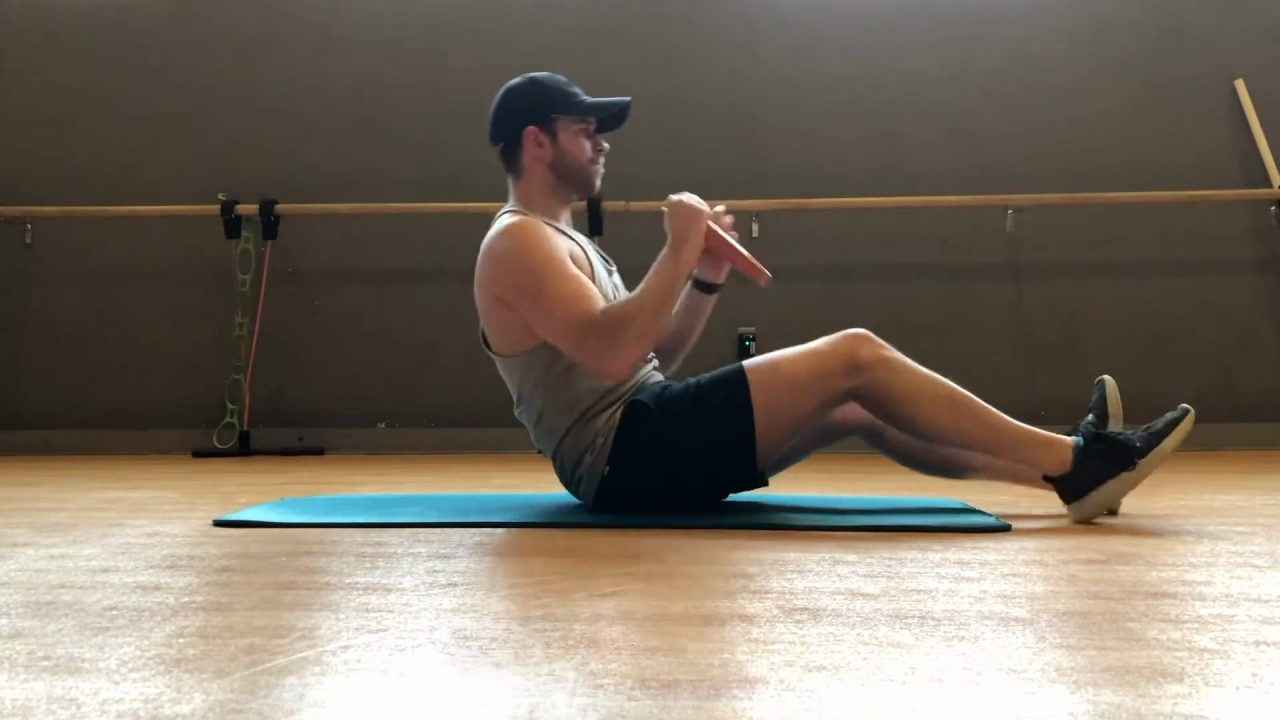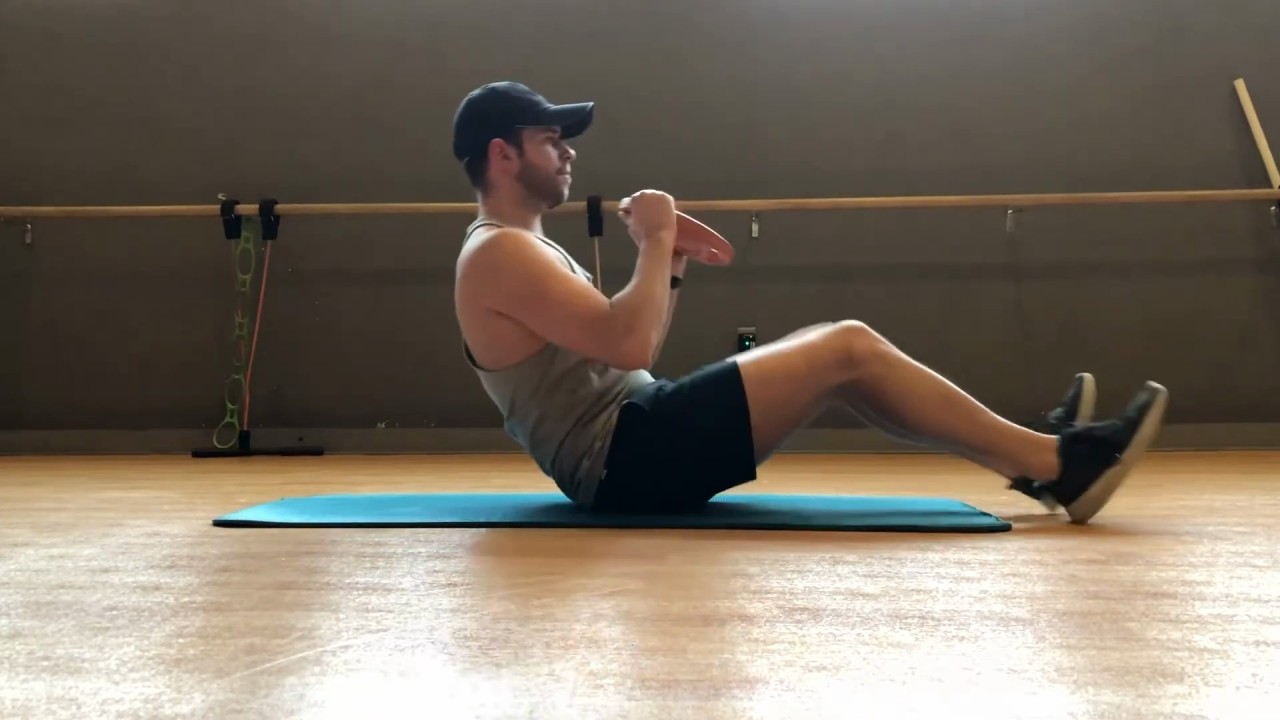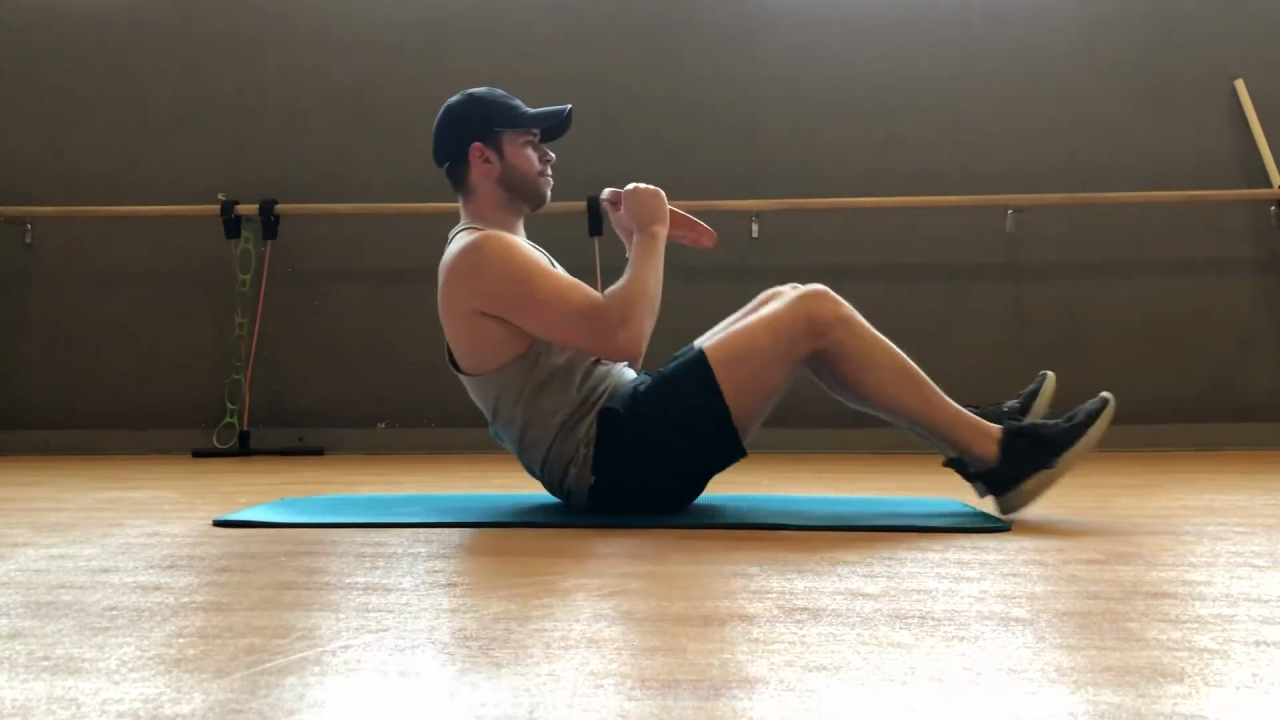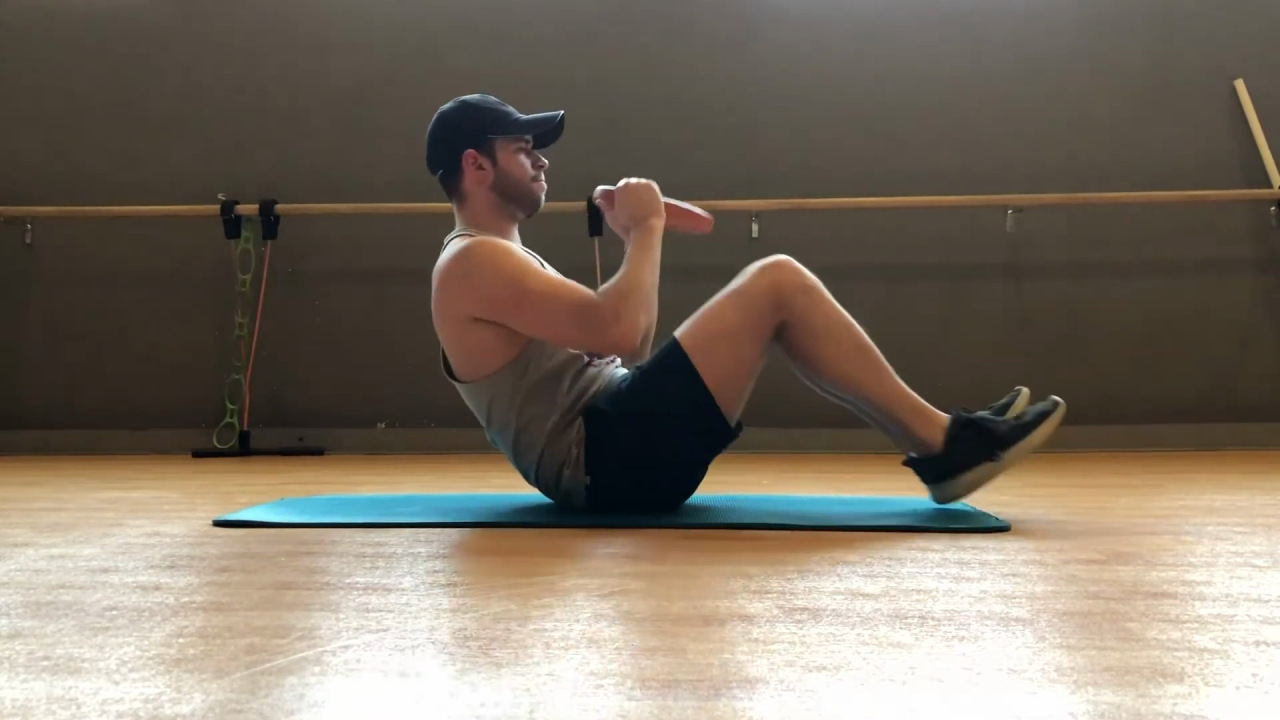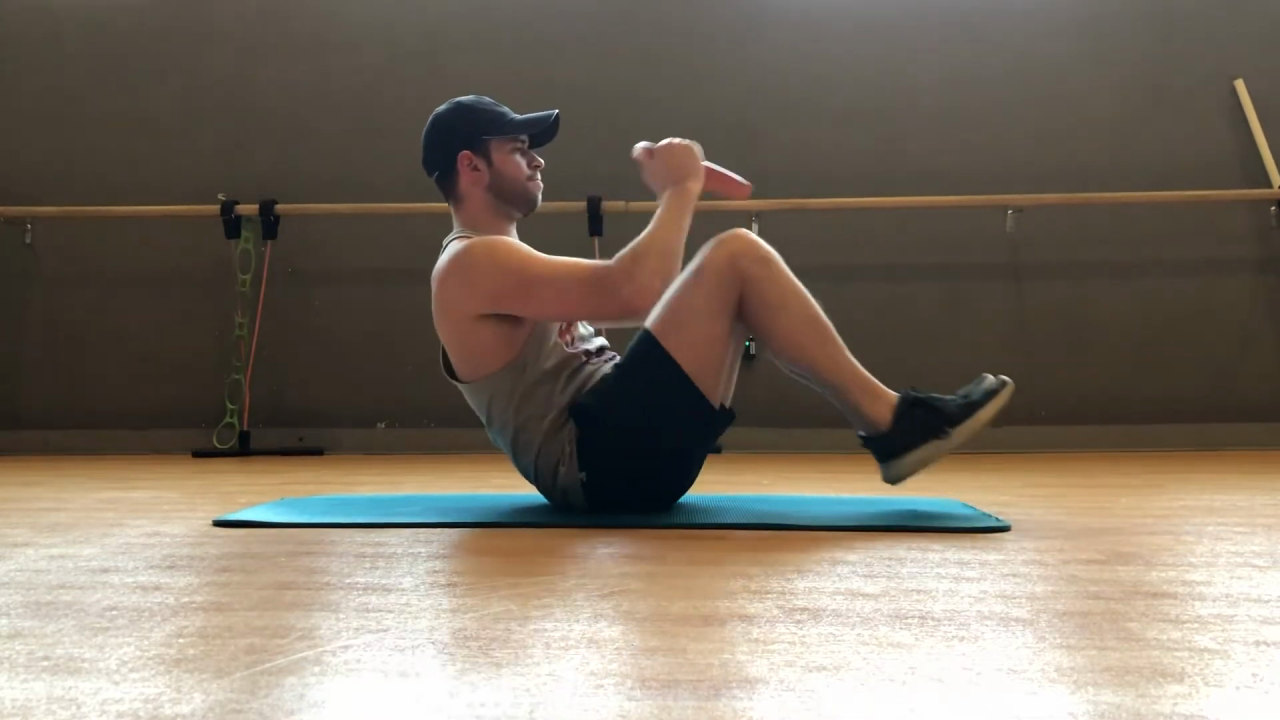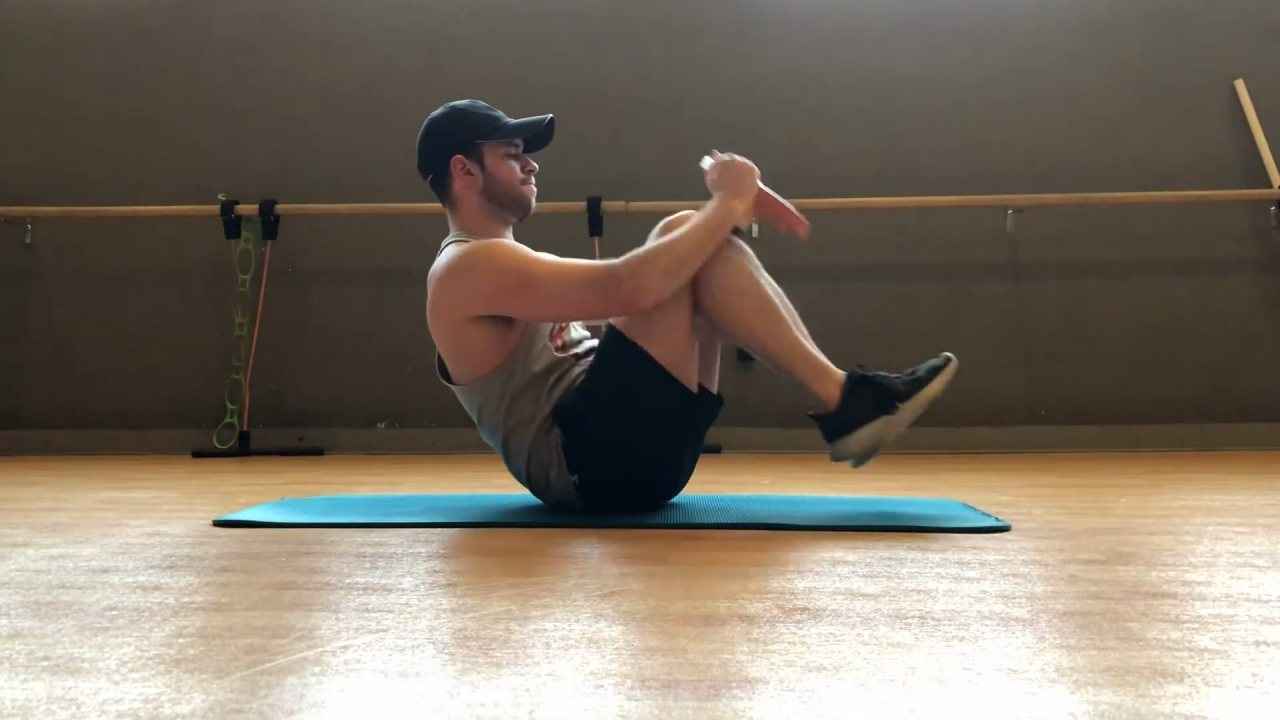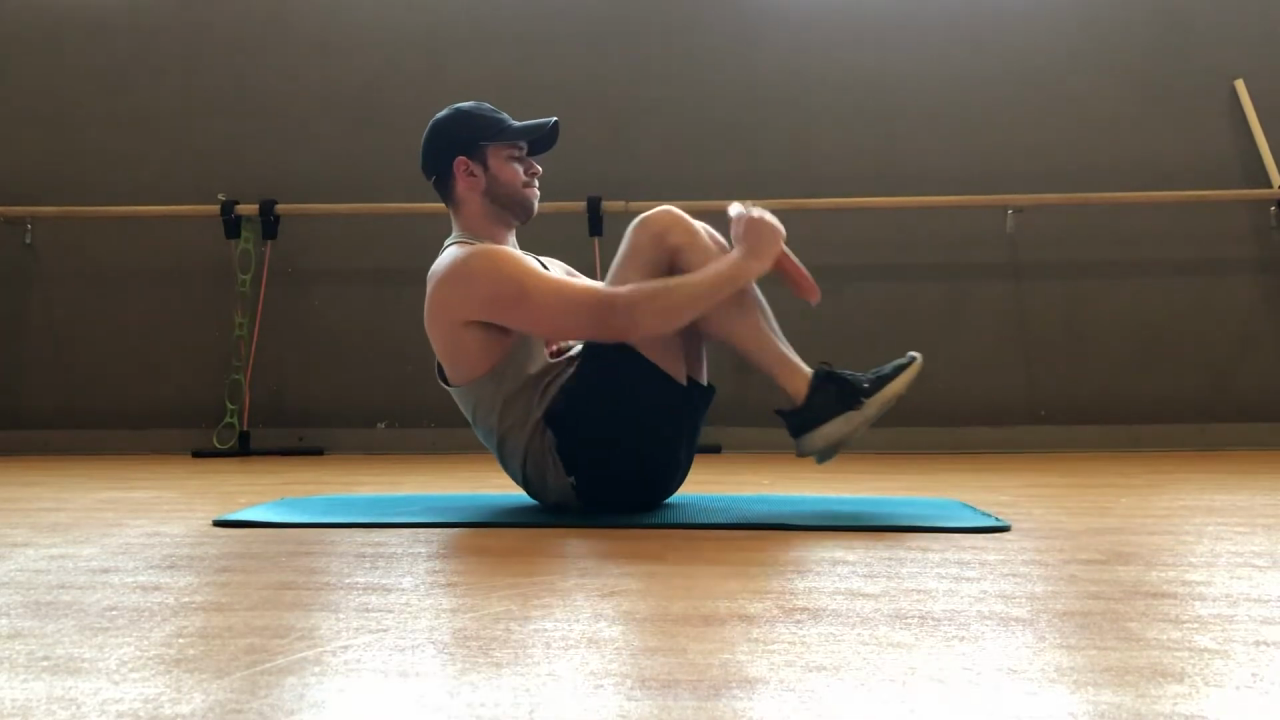
dt=0.2s
person 1, frame 1
left shoulder: (561, 240)
right shoulder: (517, 242)
left elbow: (654, 362)
right elbow: (615, 354)
left wrist: (705, 278)
right wrist: (678, 251)
left hip: (642, 446)
right hip: (628, 457)
left knee: (853, 406)
right knee: (857, 356)
left ankle: (1064, 461)
right ankle: (1078, 462)
person 1, frame 2
left shoulder: (525, 250)
right shoulder: (498, 254)
right elbow: (627, 344)
left wrist: (668, 268)
right wrist: (656, 246)
left hip: (634, 451)
right hip: (625, 461)
left knee: (830, 348)
right knee: (849, 347)
left ankle: (1030, 452)
right ankle: (1060, 464)
person 1, frame 3
left shoulder: (508, 254)
right shoulder: (481, 257)
left elbow: (614, 350)
right elbow: (622, 337)
left wrist: (638, 250)
right wrist: (651, 239)
left hip: (623, 449)
right hip: (614, 462)
left knee: (791, 310)
right knee: (814, 310)
left ankle: (979, 439)
right ankle: (1000, 454)
person 1, frame 4
left shoulder: (504, 261)
right shoulder: (475, 264)
left elbow: (604, 347)
right elbow: (622, 332)
left wrist: (634, 249)
right wrist: (646, 232)
left hip: (620, 451)
right hip: (610, 462)
left knee: (765, 296)
right knee: (778, 280)
left ankle: (934, 439)
right ankle: (944, 443)
person 1, frame 5
left shoulder: (503, 259)
right shoulder: (474, 264)
right elbow: (629, 294)
right wrist: (677, 194)
left hip: (623, 450)
right hip: (602, 459)
left knee: (734, 268)
right knee: (737, 254)
left ankle: (890, 421)
right ankle: (891, 420)
person 1, frame 6
left shoulder: (507, 263)
right shoulder: (472, 267)
right elbow: (628, 288)
right wrist: (725, 207)
left hip: (630, 450)
right hip: (593, 459)
left knee: (701, 247)
right knee: (696, 232)
left ankle: (842, 397)
right ankle: (844, 401)
person 1, frame 7
left shoulder: (527, 266)
right shoulder: (471, 271)
left elbow: (627, 308)
right elbow: (626, 316)
right wrist: (745, 262)
left hip: (633, 449)
right hip: (589, 459)
left knee: (688, 239)
right knee: (665, 229)
left ankle: (809, 394)
right ankle: (811, 396)
